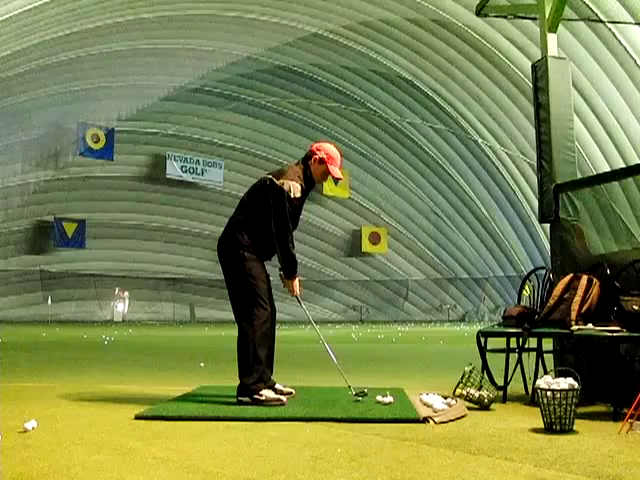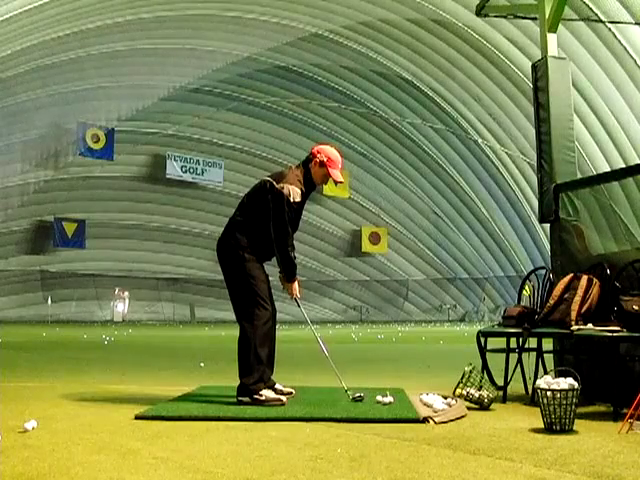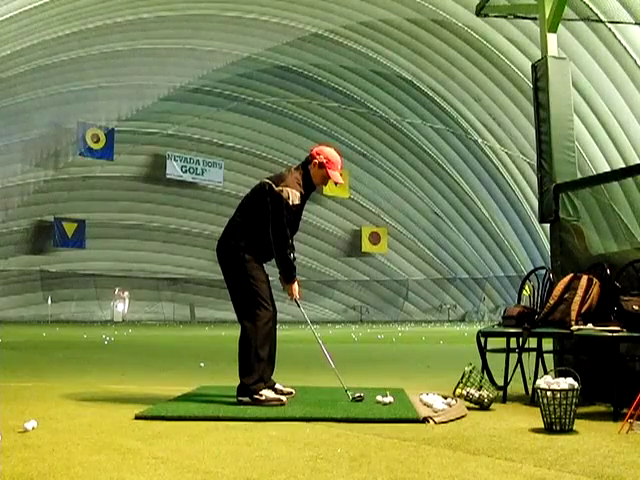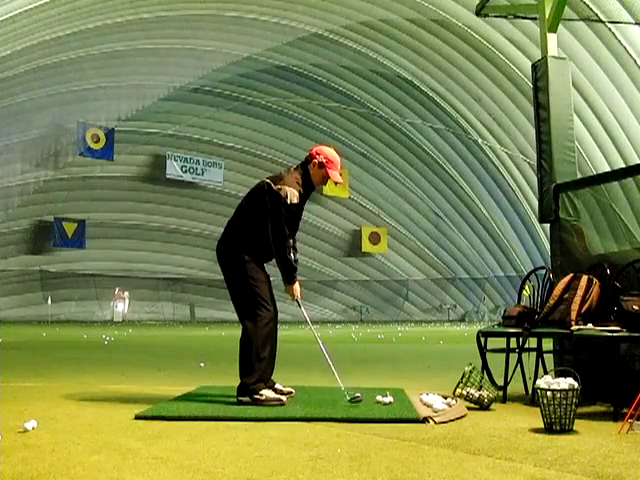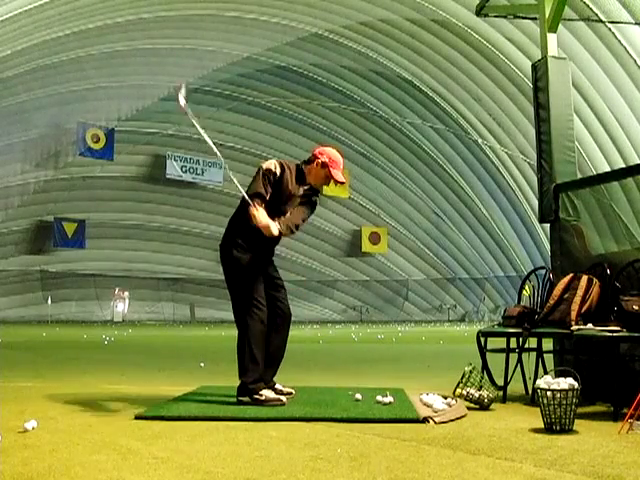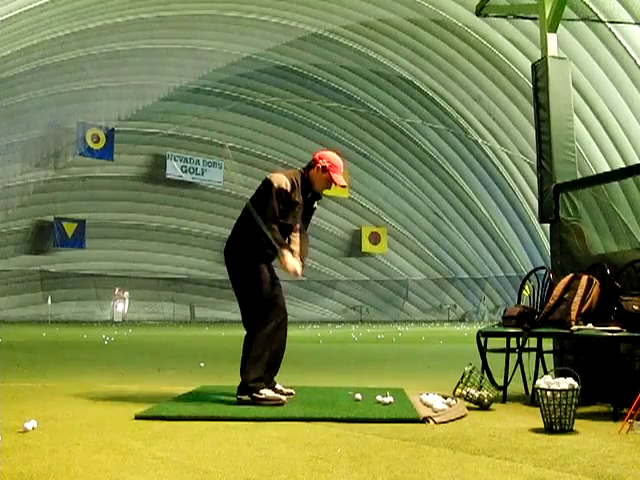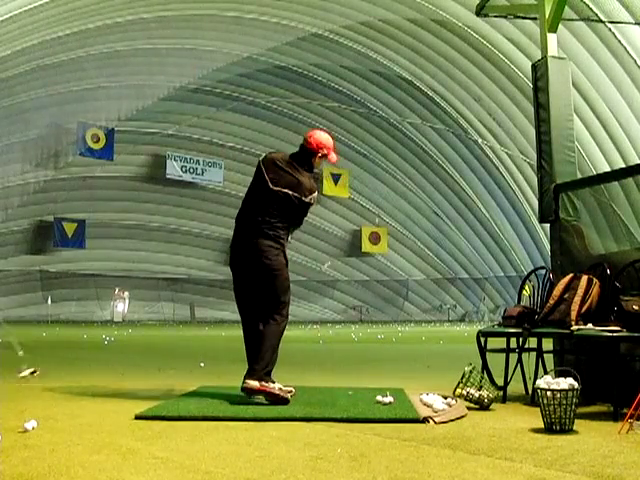
dt=0.4s
person 1, frame 1
left shoulder: (295, 181)
right shoulder: (290, 183)
left elbow: (283, 232)
right elbow: (282, 233)
left wrist: (288, 269)
right wrist: (291, 273)
left hip: (249, 251)
right hip: (240, 249)
left knee: (266, 314)
right knee: (256, 315)
left ankle: (262, 380)
right ankle: (251, 387)
person 1, frame 2
left shoulder: (297, 184)
right shoulder: (290, 186)
left elbow: (284, 235)
right elbow: (281, 236)
left wrist: (288, 273)
right wrist: (290, 276)
left hip: (247, 252)
right hip: (238, 250)
left knee: (266, 314)
right knee: (256, 315)
left ankle: (262, 379)
right ankle: (250, 387)
person 1, frame 3
left shoulder: (296, 185)
right shoulder: (289, 188)
left elbow: (284, 236)
right elbow: (280, 238)
left wrist: (288, 274)
right wrist: (289, 278)
left hip: (246, 252)
right hip: (238, 251)
left knee: (267, 314)
right knee: (258, 315)
left ankle: (263, 380)
right ankle: (250, 387)
person 1, frame 4
left shoulder: (299, 189)
right shoulder: (288, 187)
left elbow: (288, 234)
right elbow: (279, 238)
left wrist: (292, 274)
right wrist: (290, 279)
left hip: (250, 254)
right hip: (238, 252)
left knee: (268, 314)
right knee: (259, 315)
left ankle: (263, 380)
right ankle: (250, 387)
person 1, frame 5
left shoulder: (310, 197)
right shoulder: (276, 170)
left elbow: (293, 220)
right elbow: (253, 199)
left wrist: (274, 225)
right wrist: (258, 215)
left hip: (263, 255)
right hip: (240, 248)
left knee: (280, 314)
right knee: (255, 315)
left ankle: (264, 380)
right ankle: (250, 387)
person 1, frame 6
left shoulder: (309, 200)
right shoulder: (282, 182)
left elbow: (300, 235)
right elbow: (267, 223)
left wrist: (294, 258)
right wrist: (284, 254)
left hip: (259, 257)
right hip: (246, 254)
left knee: (278, 318)
right knee: (264, 318)
left ankle: (265, 380)
right ankle: (251, 386)
person 1, frame 7
left shoulder: (270, 160)
right shoulder: (308, 188)
left hip: (241, 243)
right hip: (268, 249)
left knee: (252, 315)
right knee: (275, 314)
left ankle: (259, 377)
right ankle: (258, 377)
